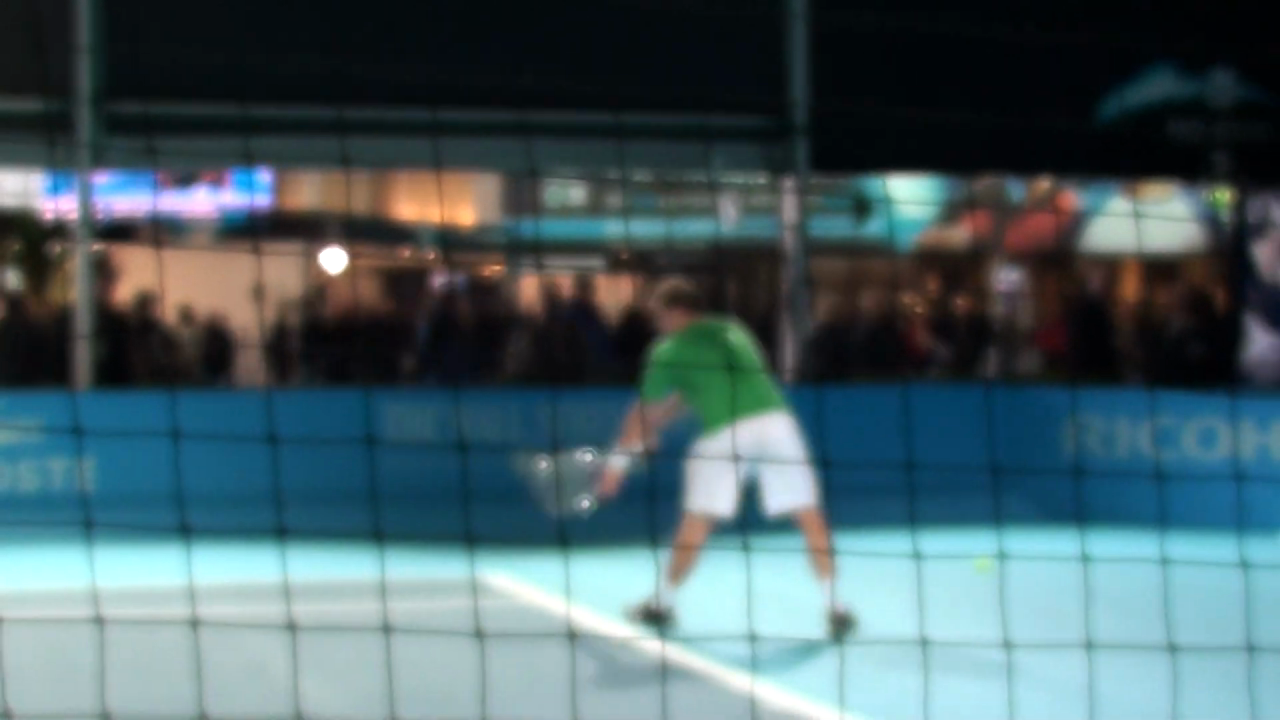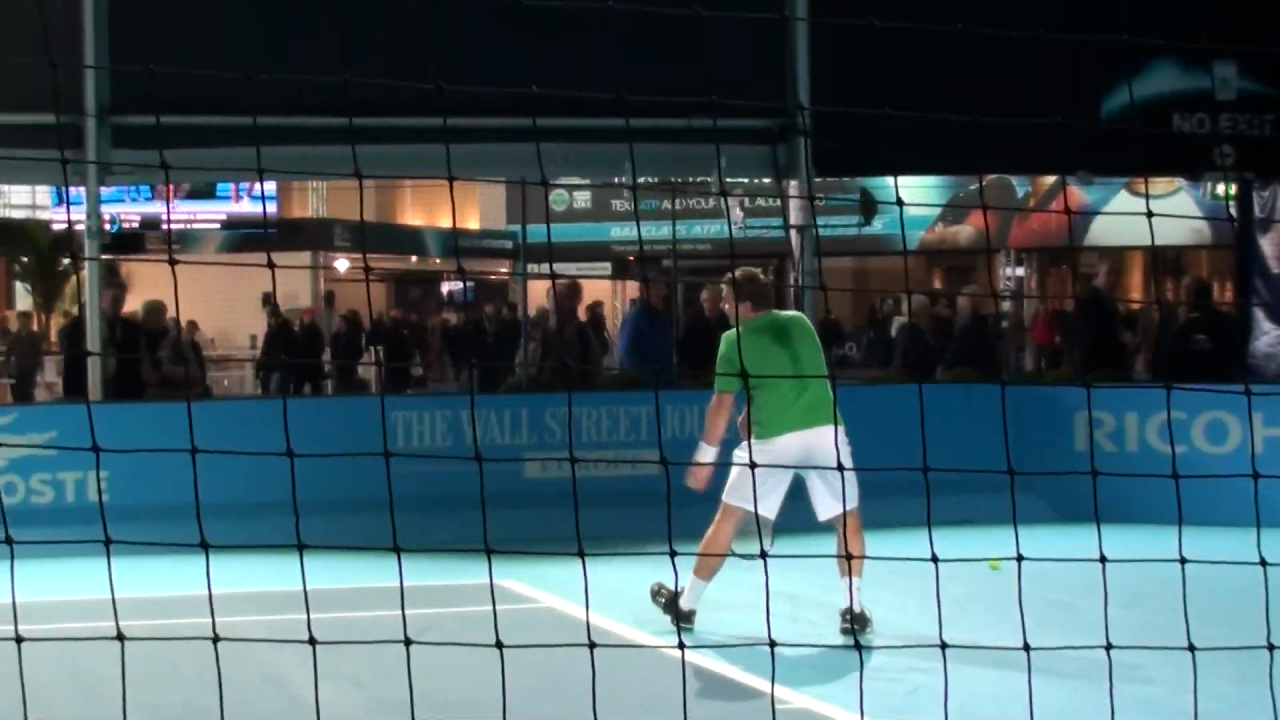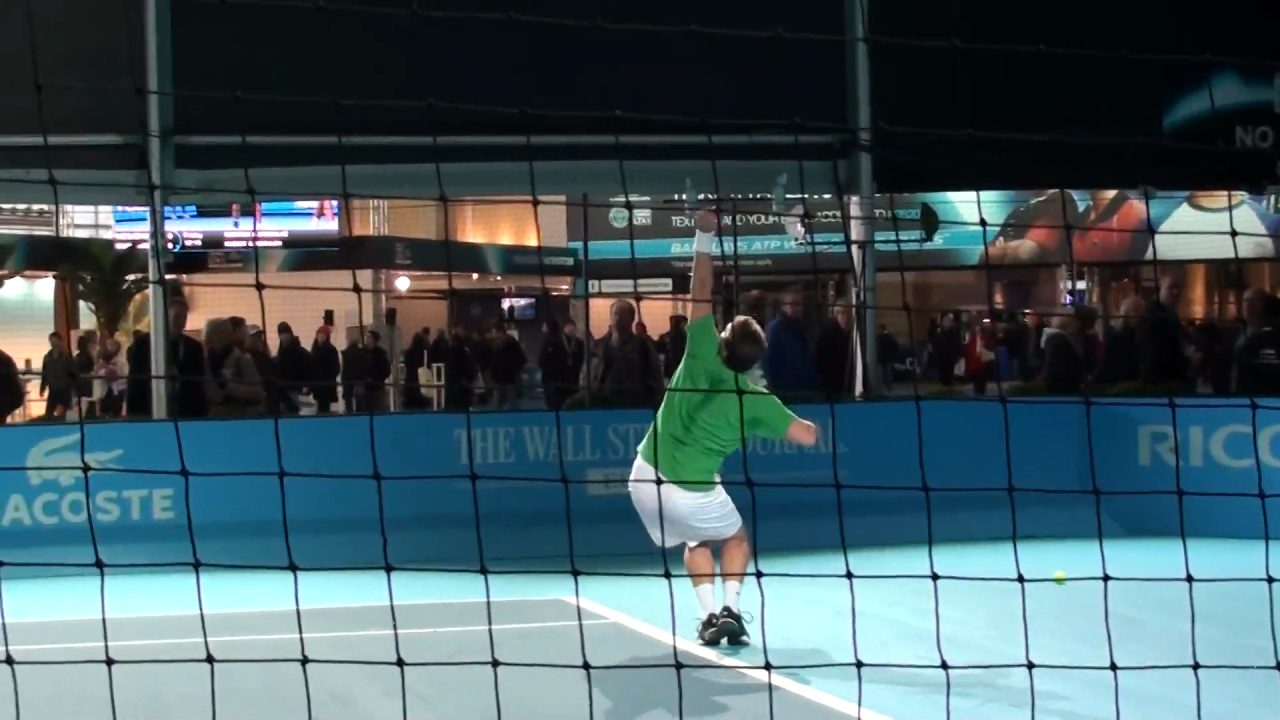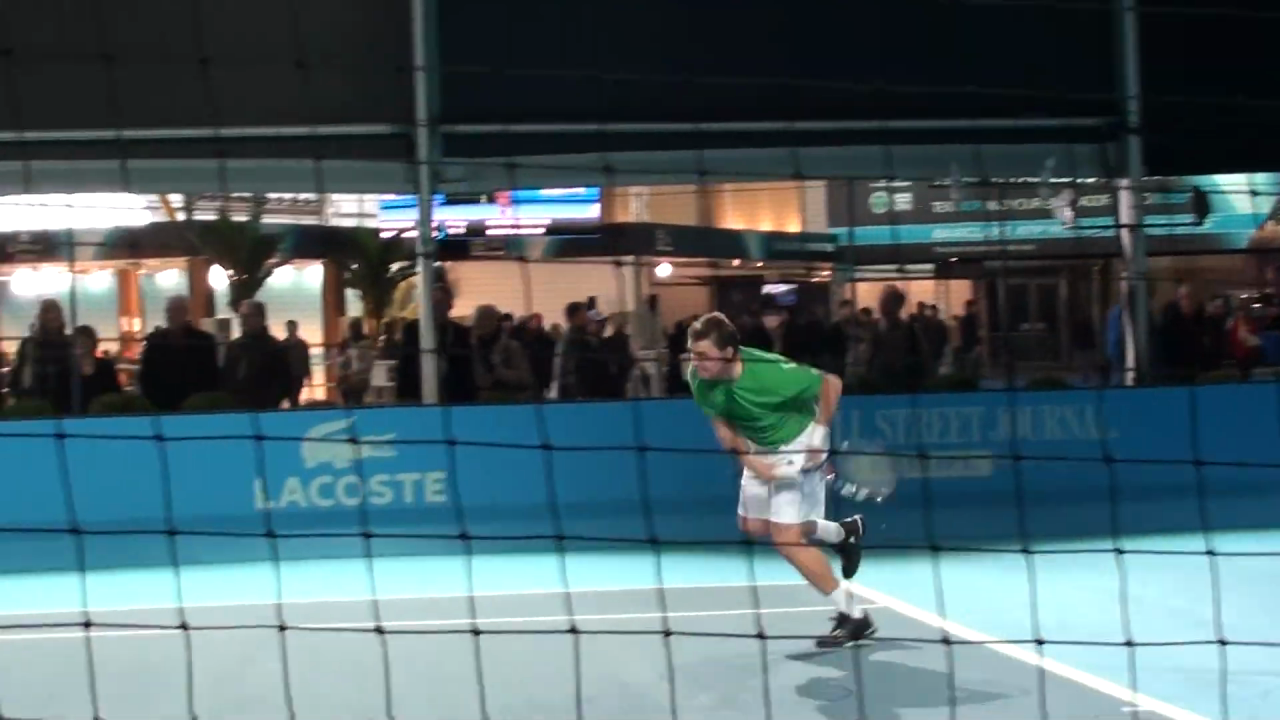
dt=0.7s
person 1, frame 1
left shoulder: (669, 350)
right shoulder: (730, 329)
left elbow: (643, 410)
left wrist: (617, 462)
right wrist: (651, 429)
left hip: (727, 433)
right hip: (775, 421)
left knee: (695, 523)
right knee: (811, 518)
left ankle: (661, 605)
right ankle: (835, 609)
person 1, frame 2
left shoulder: (734, 340)
right shoulder: (800, 323)
left elbow: (722, 405)
left wrist: (704, 458)
left hip: (771, 440)
right hip: (825, 433)
left knee: (727, 518)
right knee: (849, 519)
left ankle: (684, 602)
right ankle: (853, 609)
person 1, frame 3
left shoulder: (702, 359)
right shoulder: (755, 399)
left elbow: (700, 297)
right elbow: (808, 435)
left wrist: (705, 237)
right wrist: (777, 423)
left hip: (646, 480)
right hip: (696, 492)
left knee: (695, 543)
right knee: (735, 539)
left ankle: (711, 615)
right ankle: (728, 612)
person 1, frame 4
left shoulder: (771, 371)
right shoulder: (697, 376)
left elbow: (832, 385)
right elbow: (722, 427)
left wrist: (817, 438)
right wrist: (754, 458)
left hip: (798, 444)
right hip: (757, 449)
left knee: (785, 538)
right knee: (753, 526)
left ankle: (853, 615)
right ankle: (839, 533)
